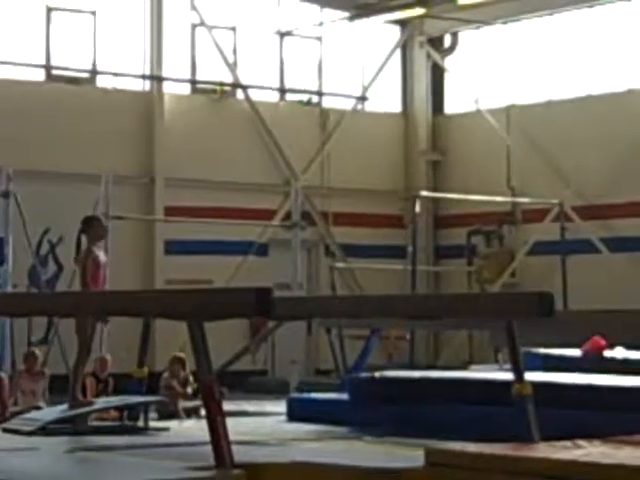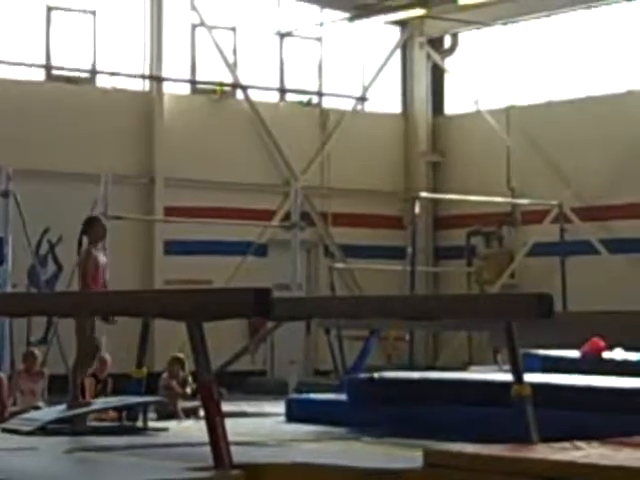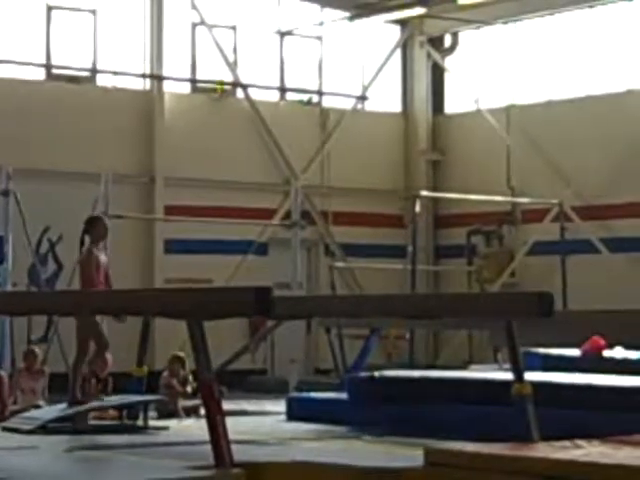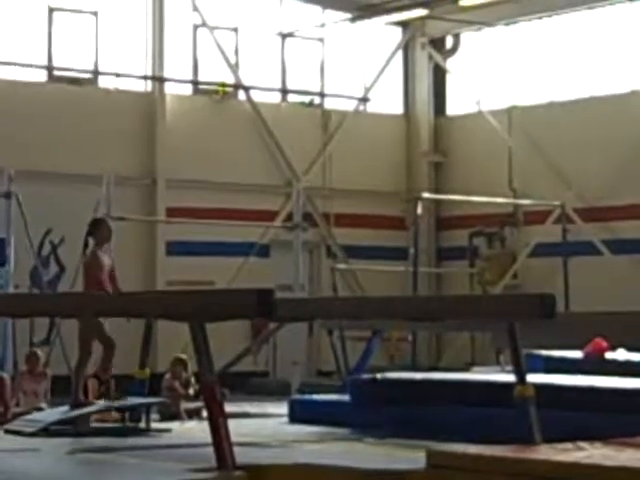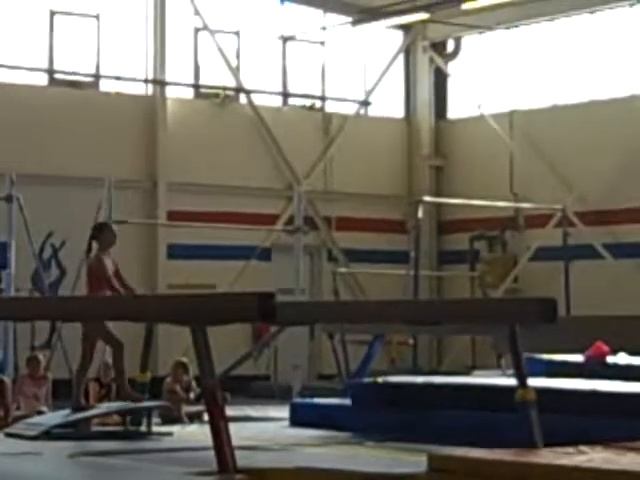
dt=0.1s
person 1, frame 1
left shoulder: (100, 251)
right shoulder: (89, 252)
right elbow: (86, 283)
left knee: (86, 351)
right knee: (84, 351)
left ankle: (77, 394)
right ankle: (75, 395)
person 1, frame 2
left shoulder: (101, 254)
right shoulder: (88, 254)
right elbow: (87, 285)
left knee: (85, 351)
right knee: (89, 350)
left ankle: (76, 395)
right ankle: (75, 395)
person 1, frame 3
left shoulder: (102, 253)
right shoulder: (90, 253)
left elbow: (107, 283)
right elbow: (92, 283)
left knee: (85, 350)
right knee: (100, 345)
left ankle: (75, 393)
person 1, frame 4
left shoulder: (107, 256)
right shoulder: (93, 256)
left elbow: (114, 284)
right elbow: (102, 286)
left knee: (85, 353)
right knee: (109, 344)
left ankle: (77, 396)
person 1, frame 5
left shoulder: (109, 260)
right shoulder: (97, 259)
left elbow: (124, 285)
right elbow: (112, 286)
left knee: (87, 357)
right knee: (117, 346)
left ankle: (78, 400)
right ankle: (122, 390)
